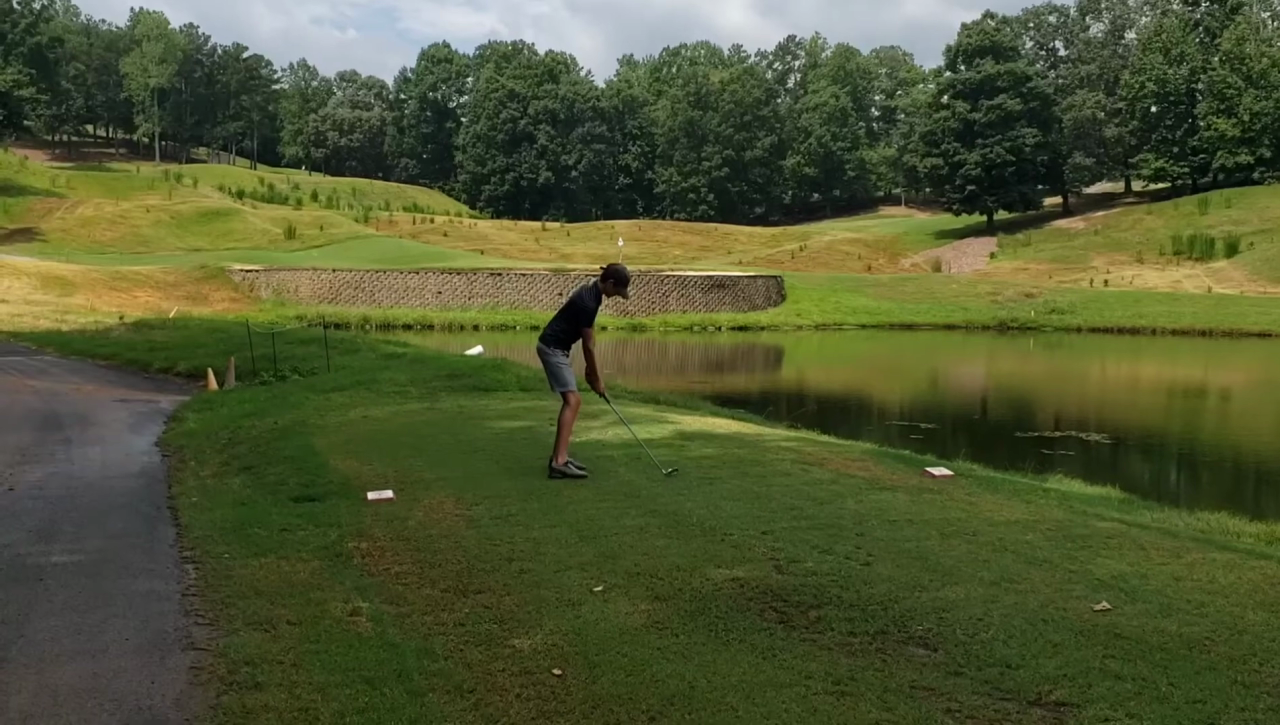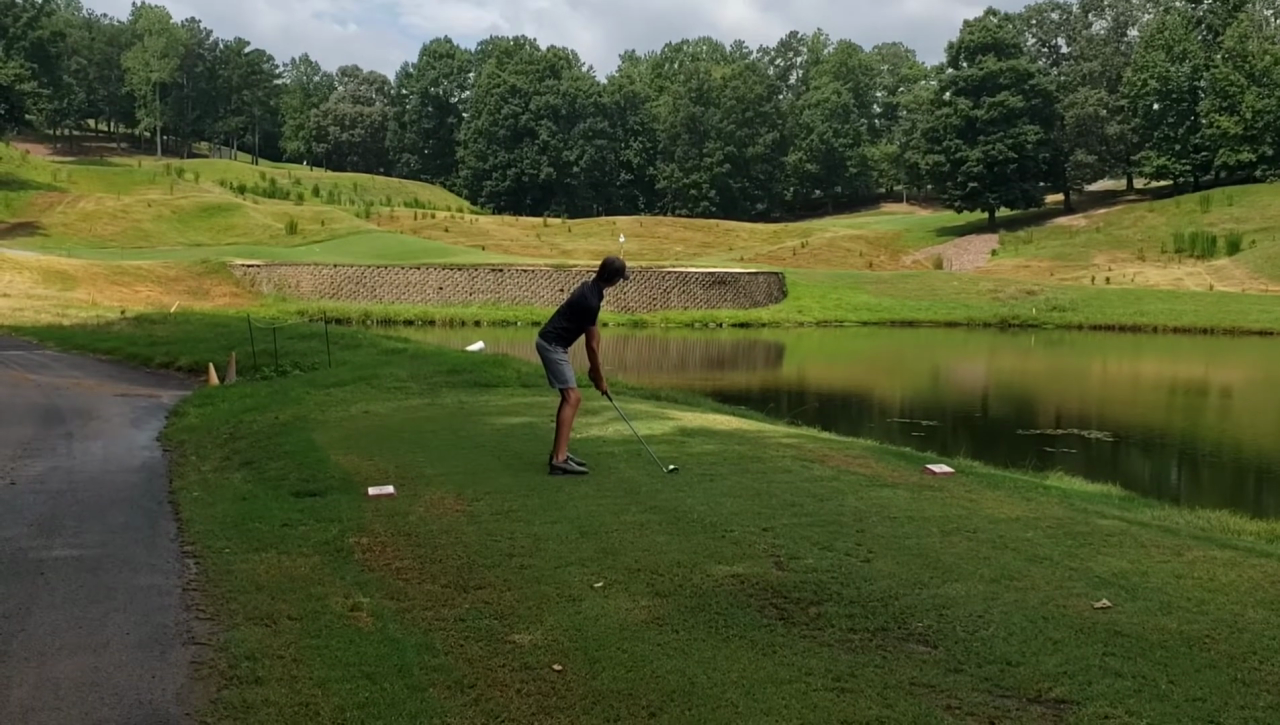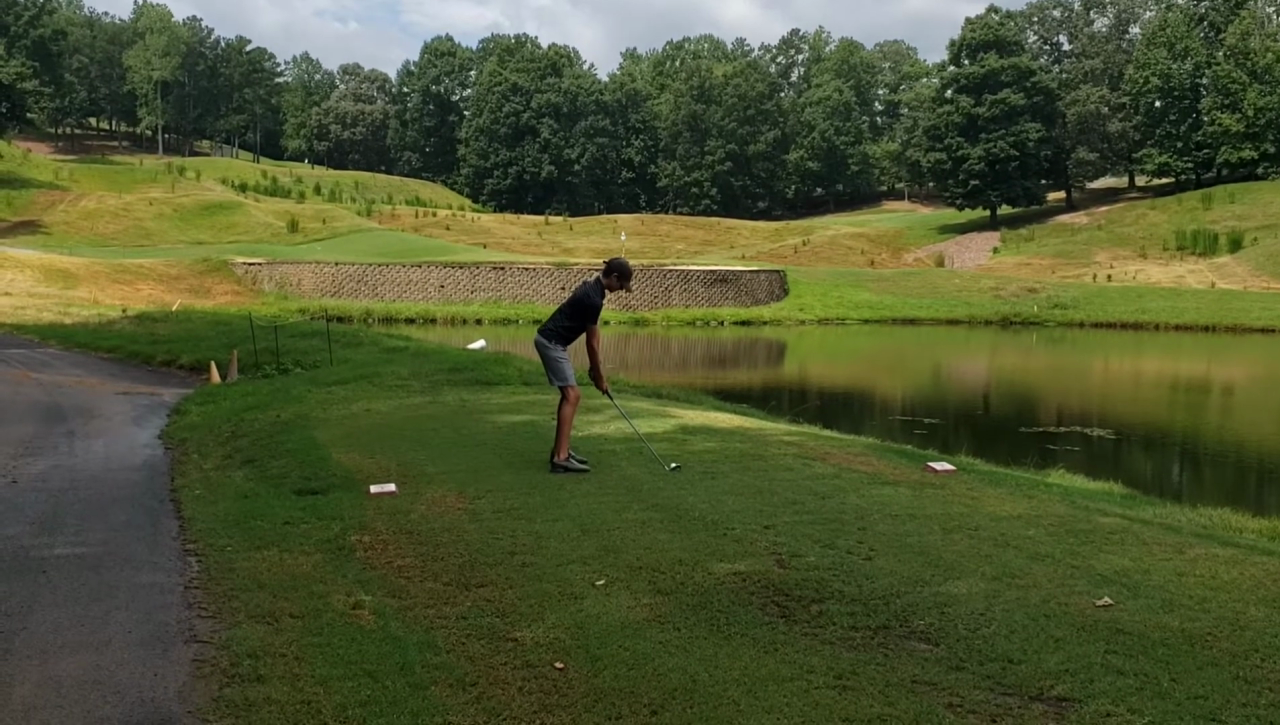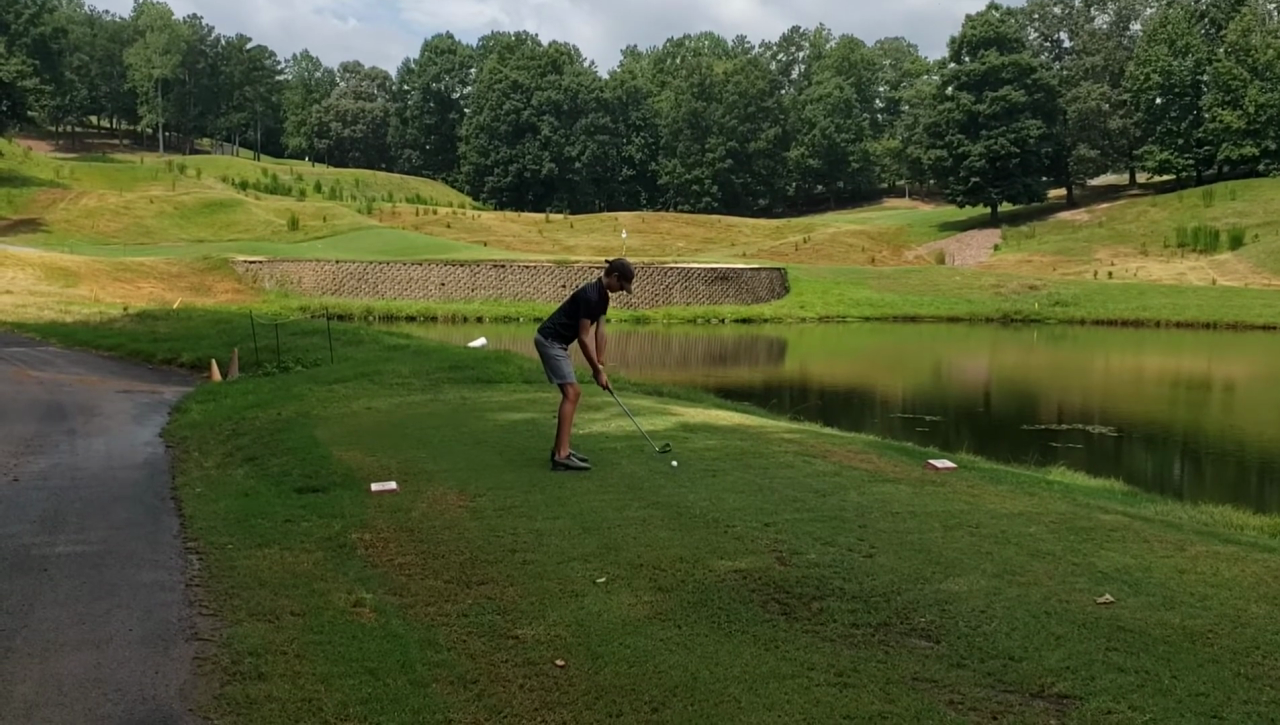
dt=1s
person 1, frame 1
left shoulder: (591, 292)
right shoulder: (587, 302)
left elbow: (589, 336)
right elbow: (588, 345)
left wrist: (590, 369)
right wrist: (596, 378)
left hip: (556, 347)
right hip: (553, 348)
left knee: (570, 400)
right knee: (573, 400)
left ankle: (559, 455)
right ankle: (559, 462)
person 1, frame 2
left shoulder: (591, 288)
right shoulder: (590, 301)
left elbow: (594, 335)
right elbow: (591, 343)
left wrist: (595, 369)
right wrist: (599, 377)
left hip: (552, 343)
right hip: (553, 345)
left knee: (568, 397)
right knee: (572, 397)
left ankle: (559, 452)
right ankle: (559, 459)
person 1, frame 3
left shoulder: (592, 288)
right shoulder: (593, 298)
left elbow: (593, 335)
right elbow: (591, 342)
left wrist: (595, 367)
right wrist: (600, 376)
left hip: (551, 341)
right hip: (551, 342)
left knee: (568, 394)
right knee: (572, 395)
left ankle: (560, 450)
right ankle: (560, 457)
person 1, frame 4
left shoulder: (602, 296)
right shoulder: (590, 295)
left elbow: (600, 332)
right elbow: (583, 337)
left wrist: (600, 365)
right wrist: (597, 370)
left hip: (557, 342)
right hip: (550, 341)
left knee: (572, 393)
right knee: (571, 393)
left ankle: (560, 448)
right ankle: (562, 456)
